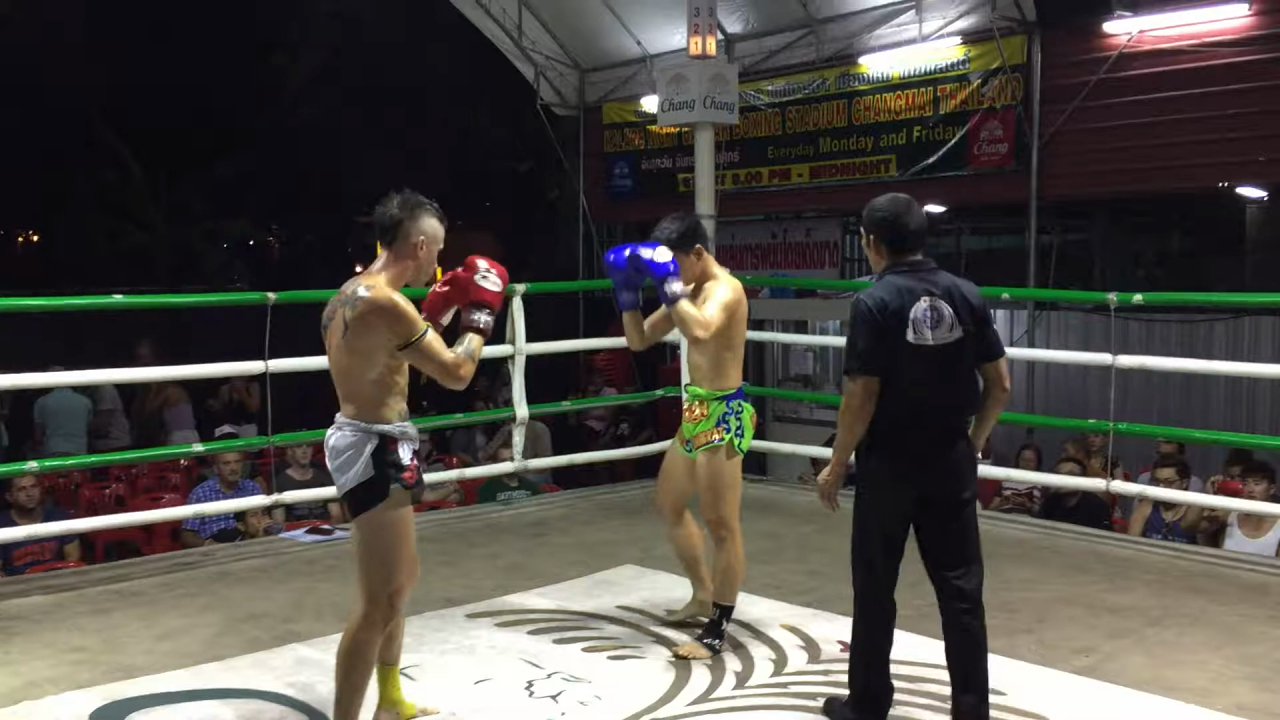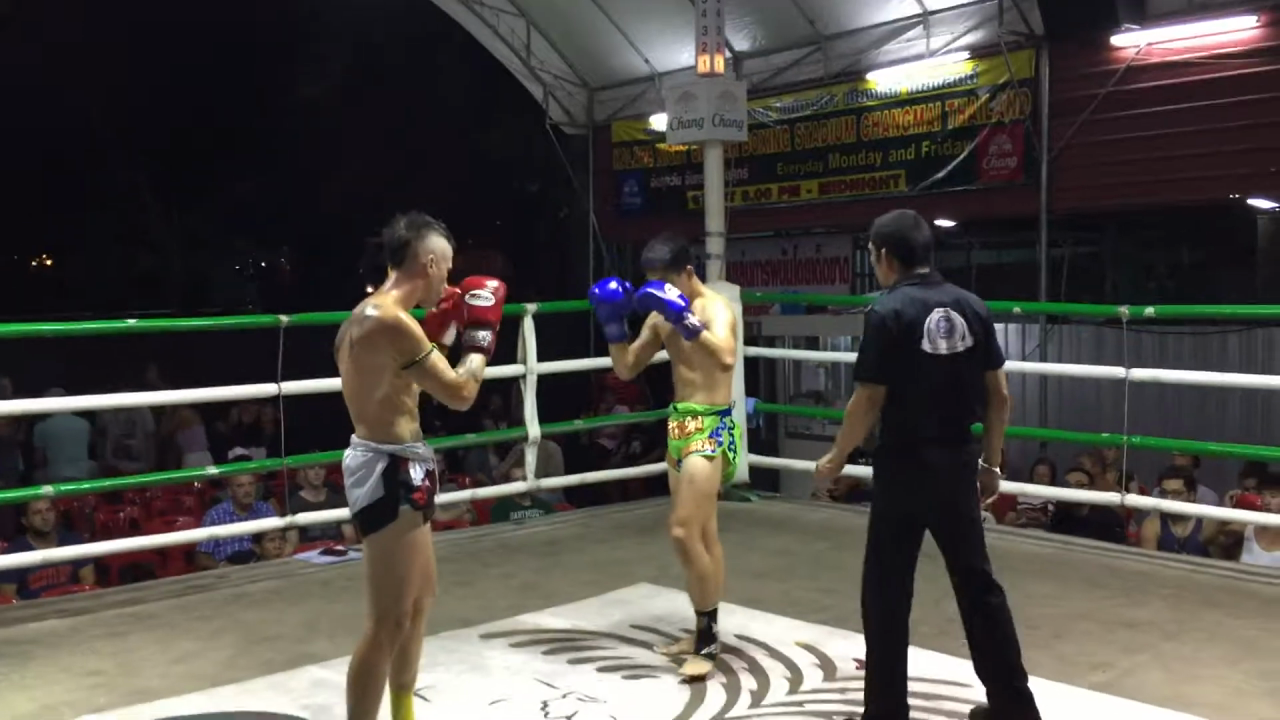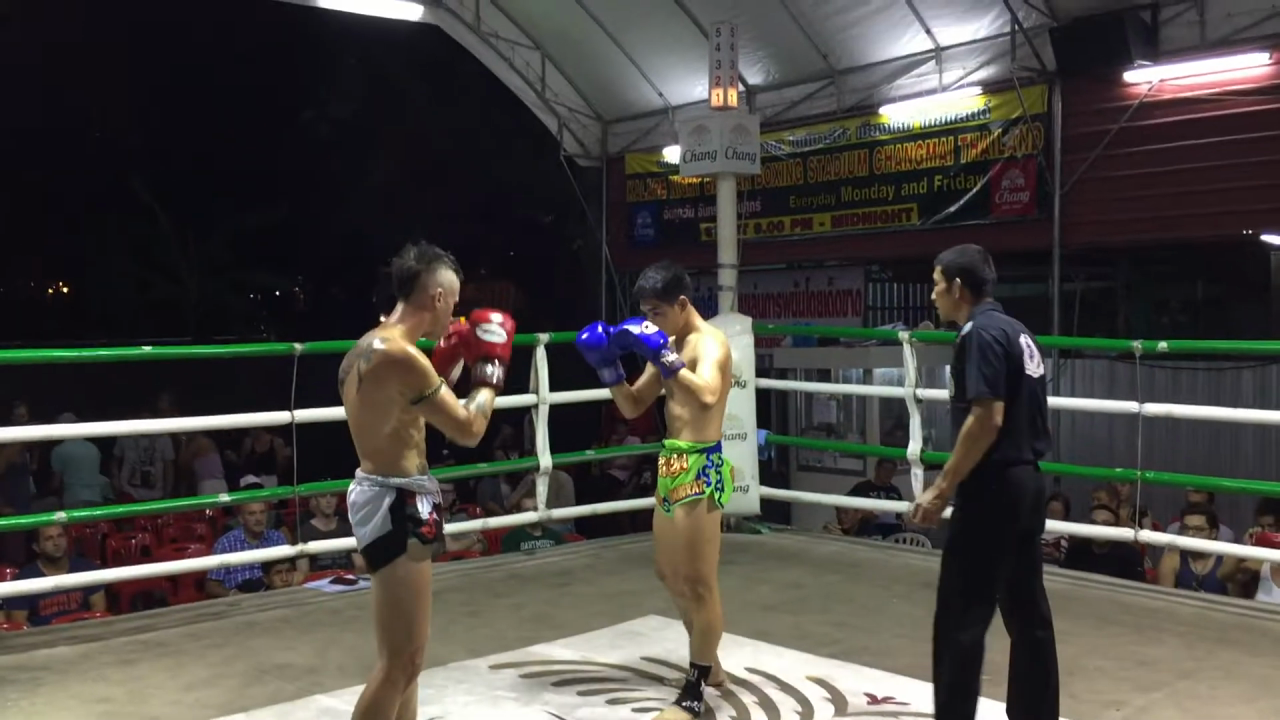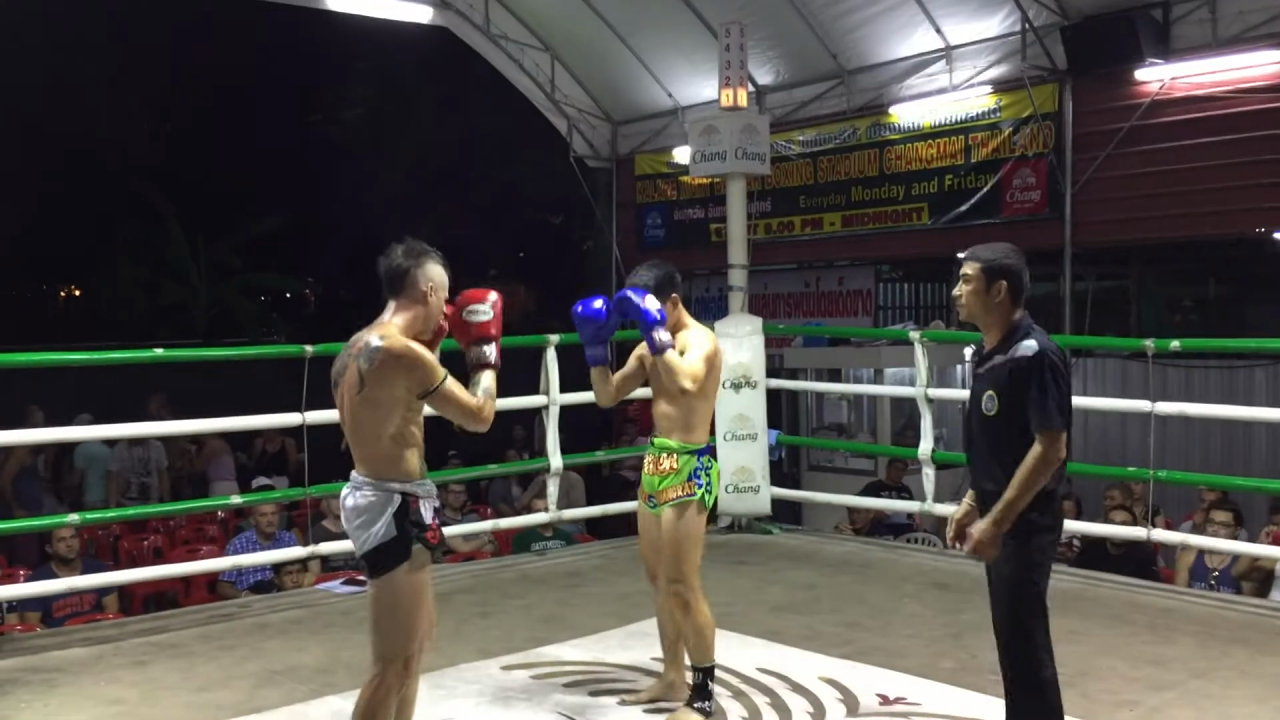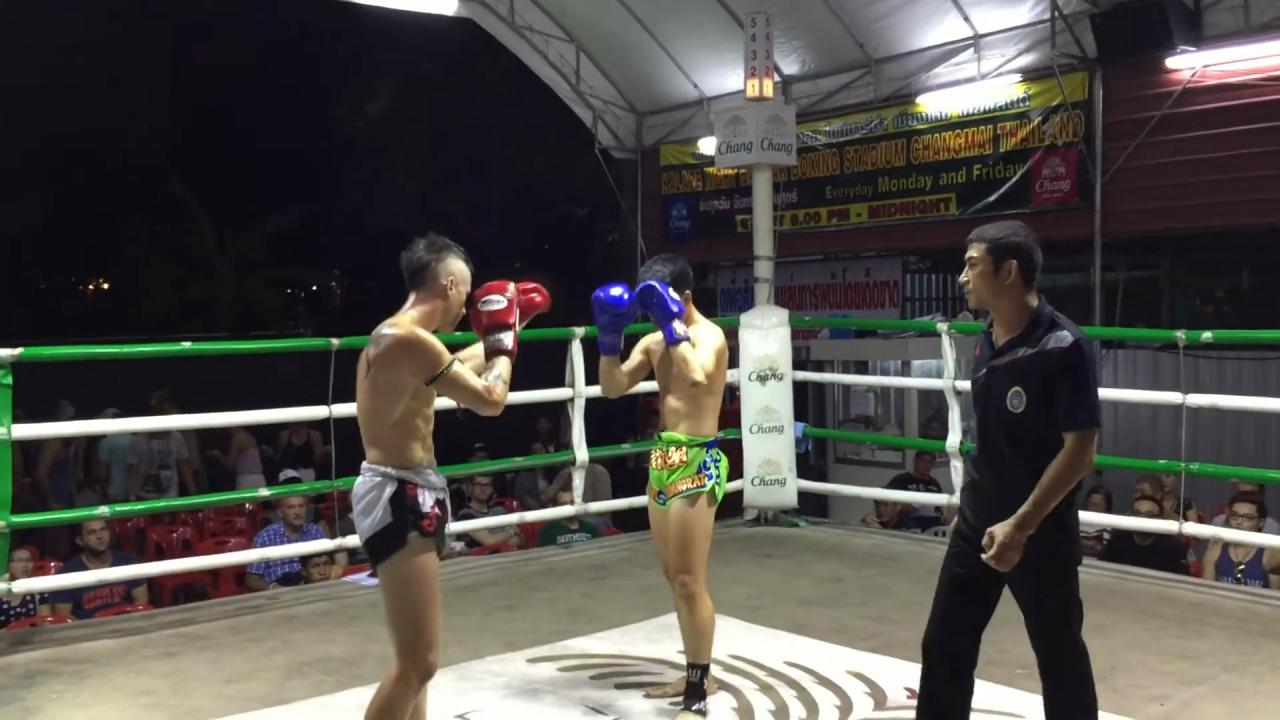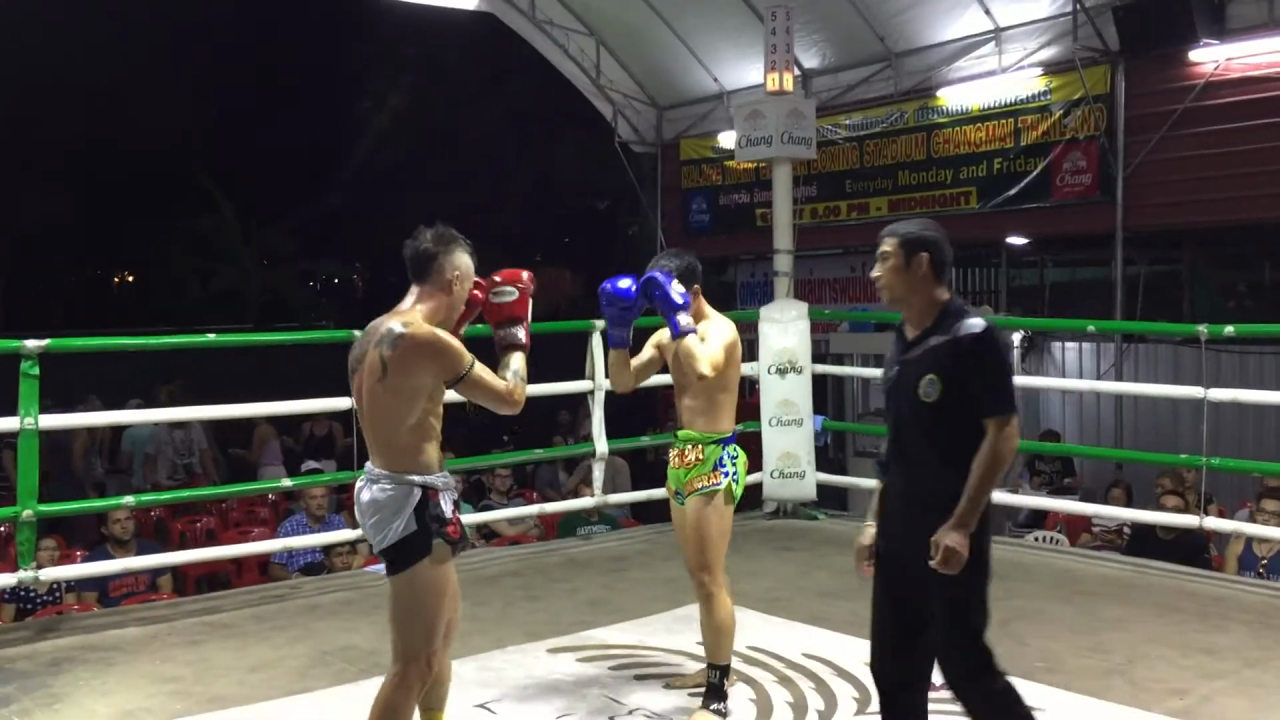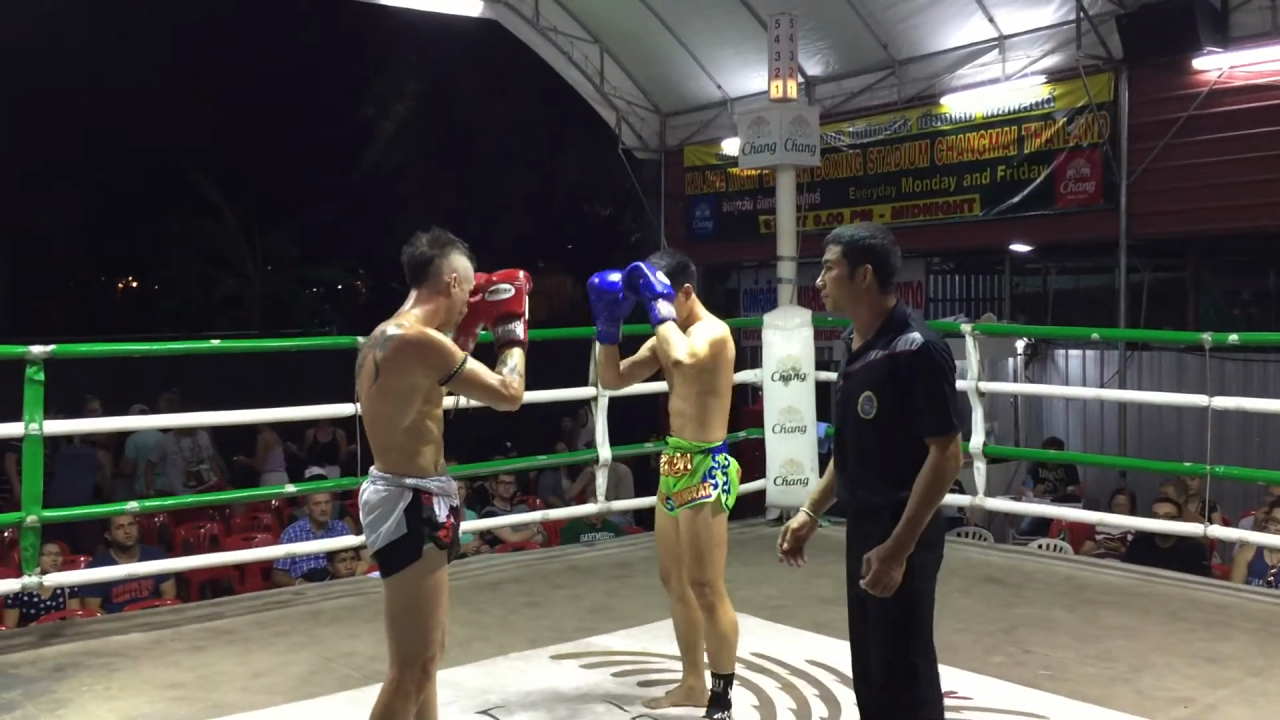
dt=0.5s
person 1, frame 1
left shoulder: (873, 302)
right shoulder: (966, 295)
left elbow: (861, 398)
right elbow: (999, 386)
left wrist: (836, 465)
right wrist: (972, 441)
left hip: (888, 462)
right hip: (950, 459)
left knee: (874, 586)
right knee: (961, 585)
person 1, frame 2
left shoulder: (887, 313)
right shoulder: (970, 306)
left elbow: (868, 402)
right elbow: (998, 394)
left wrist: (836, 457)
right wrist: (990, 460)
left hip: (906, 464)
right hip: (956, 460)
left knee: (887, 589)
right knee: (975, 578)
person 1, frame 3
left shoulder: (979, 333)
right shoulder: (1019, 333)
left elbow: (986, 420)
left wrist: (941, 489)
left hip: (992, 488)
right hip: (1027, 483)
left knee: (961, 618)
right knee: (1028, 613)
person 1, frame 4
left shoulder: (1034, 353)
right shoulder: (988, 350)
left elbow: (1050, 448)
left wrist: (996, 519)
right wrist: (972, 503)
left hip: (1024, 521)
right hip: (998, 514)
left knee: (1021, 643)
right knee: (1025, 632)
person 1, frame 5
left shoulder: (1063, 346)
right shoulder: (986, 340)
left elbow: (1080, 449)
left wrist: (1022, 525)
left hip: (1041, 524)
right hip: (979, 514)
left knee: (1059, 653)
right knee: (945, 642)
person 1, frame 6
left shoulder: (974, 337)
right shoulder: (901, 341)
left elbow: (1002, 437)
left wrist: (960, 525)
right wrist: (876, 520)
left hip: (952, 530)
right hip: (900, 525)
left knee: (965, 663)
right knee: (893, 664)
person 1, frame 7
left shoulder: (916, 349)
right shoulder: (855, 346)
left elbow: (946, 455)
left wrist: (898, 547)
right wrist: (811, 512)
left hip: (900, 542)
right hip: (864, 533)
right knee: (871, 679)
person 2, frame 1
left shoulder: (351, 292)
right shoulder: (386, 303)
right elbow: (457, 374)
left wrist: (437, 314)
right wrist: (478, 314)
left hip: (365, 441)
right hip: (377, 449)
left knee: (401, 578)
right knee: (382, 598)
person 2, frame 2
left shoulder: (367, 315)
right shoulder: (392, 322)
right elbow: (460, 394)
left wrist: (441, 329)
right wrist: (482, 331)
left hip: (394, 468)
right hip: (390, 472)
left knee: (420, 597)
right knee: (390, 622)
person 2, frame 3
left shoulder: (369, 347)
right shoulder: (400, 356)
right elbow: (469, 429)
left wrist: (447, 362)
right wrist: (491, 366)
left hip: (389, 498)
right hip: (397, 505)
left knee: (406, 651)
right knee: (401, 661)
person 2, frame 4
left shoulder: (359, 346)
right shoulder: (402, 353)
right elbow: (479, 416)
right wrist: (484, 342)
left hip: (376, 499)
right hip: (394, 509)
left knee: (418, 632)
right knee: (394, 662)
person 2, frame 5
left shoulder: (394, 336)
right shoulder: (410, 340)
left elbow: (464, 365)
right elbow: (489, 400)
left wrist: (513, 320)
right wrist: (502, 333)
left hip: (401, 496)
right hip: (401, 500)
left knee: (417, 649)
right knee: (417, 660)
person 2, frame 6
left shoulder: (375, 333)
right shoulder: (425, 339)
right elbow: (510, 399)
left wrist: (458, 323)
right wrist: (513, 327)
left hip: (387, 488)
right hip: (413, 500)
left knee: (443, 619)
right knee: (416, 661)
person 2, frame 7
left shoulder: (384, 337)
right shoulder: (418, 340)
right elbow: (508, 394)
left wrist: (468, 326)
right wrist: (511, 322)
left hip: (406, 499)
right hip: (412, 505)
left knee: (429, 649)
right knee: (413, 667)
person 3, frame 1
left shoulder: (725, 290)
right shoulder: (686, 291)
left elbow: (700, 333)
right elbow: (638, 341)
left wrist: (667, 283)
right wrist: (628, 291)
left hip: (722, 414)
right hip: (696, 410)
left knee: (721, 525)
right knee: (668, 504)
left ankle: (716, 631)
right ankle: (703, 594)
person 3, frame 2
left shoulder: (716, 308)
right shoulder: (661, 317)
left elbow: (726, 359)
right elbow: (624, 369)
left wrist: (684, 316)
right wrist: (614, 322)
left hip: (711, 430)
right hip: (679, 427)
left knee: (683, 532)
right knee: (702, 535)
left ankle: (706, 641)
right ankle: (704, 632)
person 3, frame 3
left shoulder: (711, 343)
right shoulder: (665, 345)
left elbow: (707, 398)
right elbow: (631, 407)
left wrist: (664, 356)
right wrist: (608, 366)
left hip: (700, 468)
right hip: (672, 464)
left knee: (698, 583)
right knee: (670, 574)
right ankle: (708, 664)
person 3, frame 4
left shoulder: (699, 340)
right shoulder: (647, 348)
left elbow: (689, 386)
right elbow: (607, 397)
left wrist: (659, 334)
right wrist: (595, 344)
left hip: (687, 469)
right hip: (655, 465)
left knee: (683, 588)
right knee: (659, 580)
right ankle: (673, 679)
person 3, frame 5
left shoulder: (708, 335)
right shoulder: (653, 342)
left elbow: (697, 379)
right elbow: (612, 387)
left wrist: (673, 324)
right wrist: (609, 335)
left hip: (696, 462)
right hip: (662, 460)
left knee: (689, 581)
right knee: (676, 577)
right ankle: (697, 675)
person 3, frame 6
left shoulder: (718, 329)
right shoulder: (667, 336)
left elbow: (704, 370)
right elbow: (622, 382)
left wrist: (677, 315)
right wrist: (618, 328)
left hip: (715, 460)
right hip: (682, 457)
left knee: (707, 578)
right knee: (702, 573)
right ankle: (717, 665)
person 3, frame 7
left shoulder: (712, 332)
right shoulder: (667, 338)
left elbow: (682, 358)
right elbow: (611, 380)
left wrist: (659, 304)
right wrist: (608, 324)
left hip: (705, 467)
right hip: (675, 465)
left knee: (706, 590)
right knee: (675, 581)
